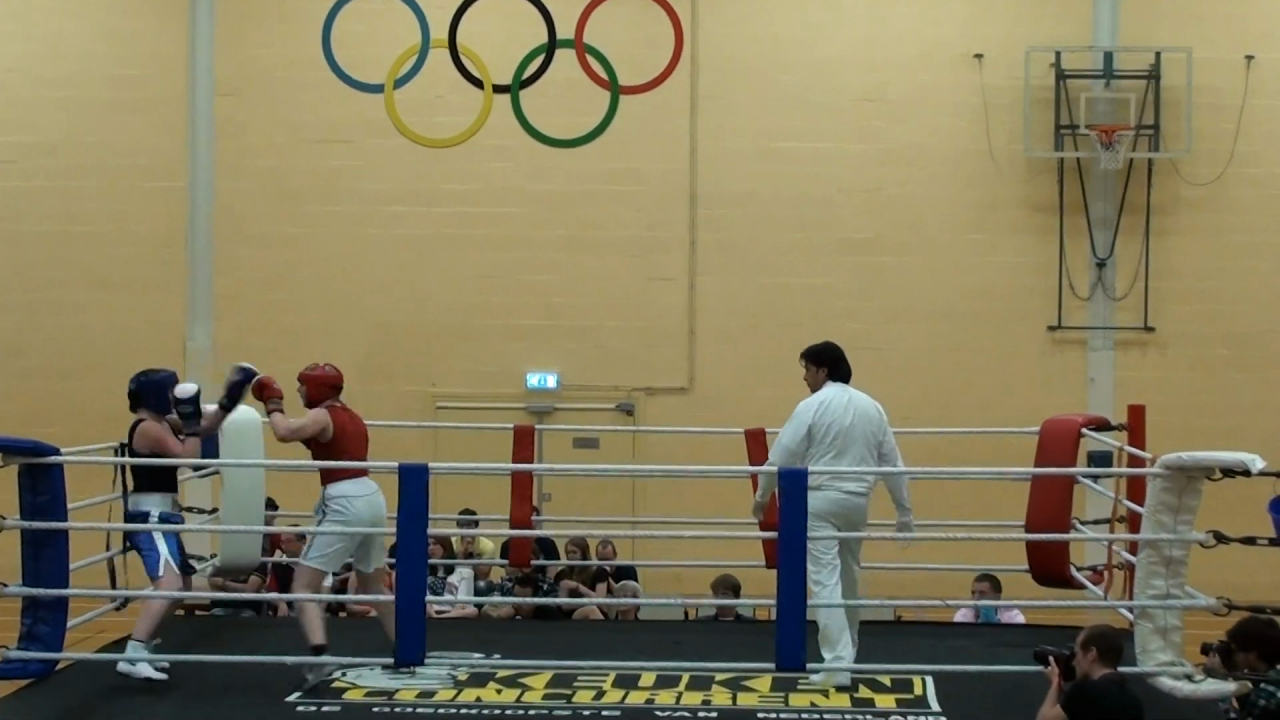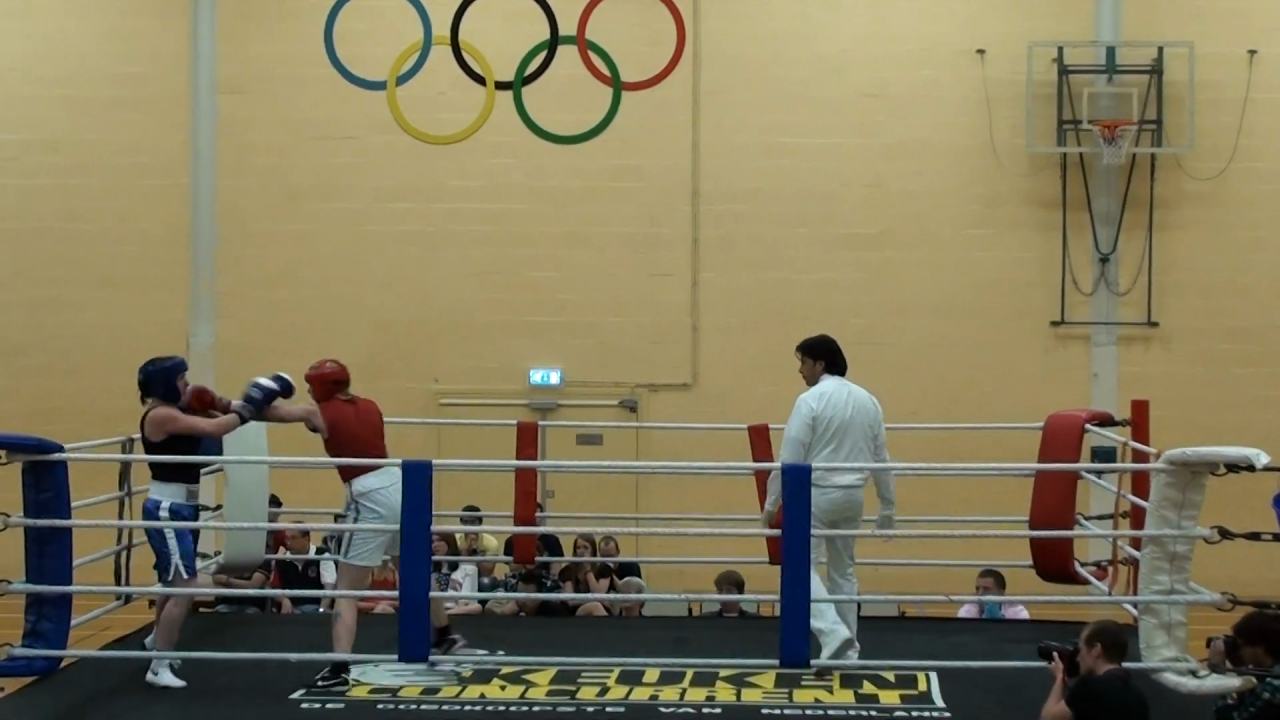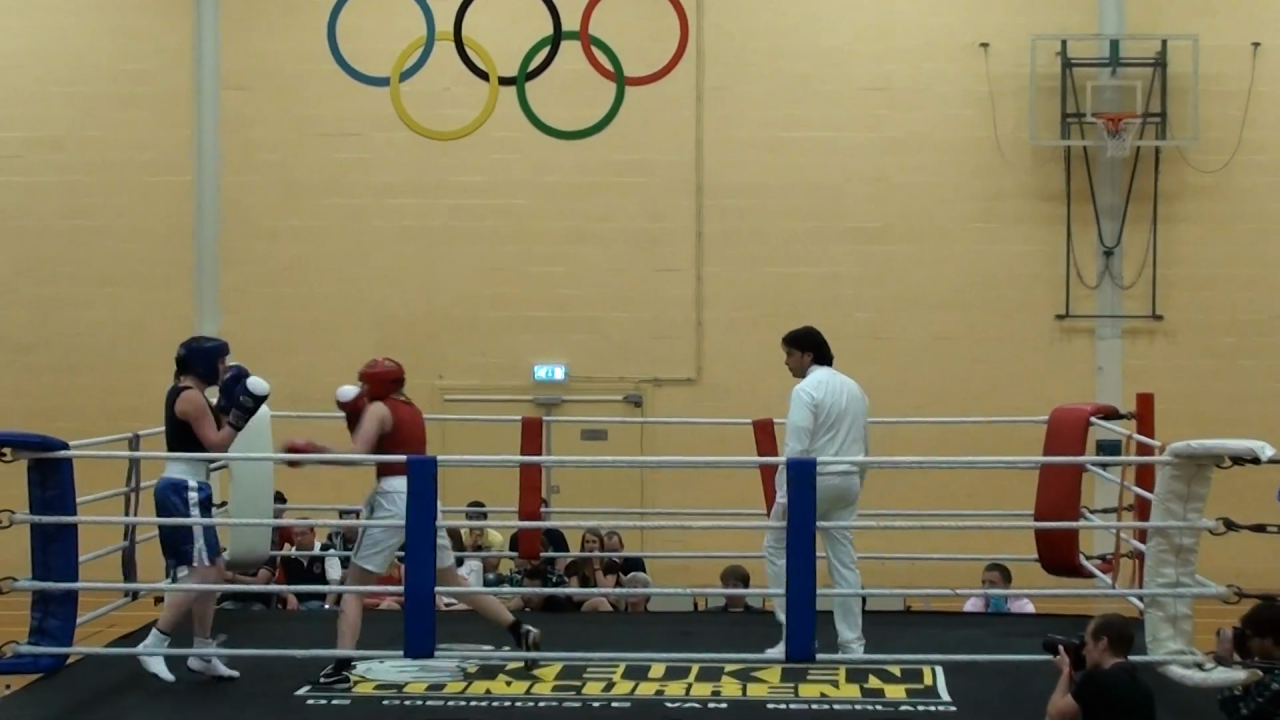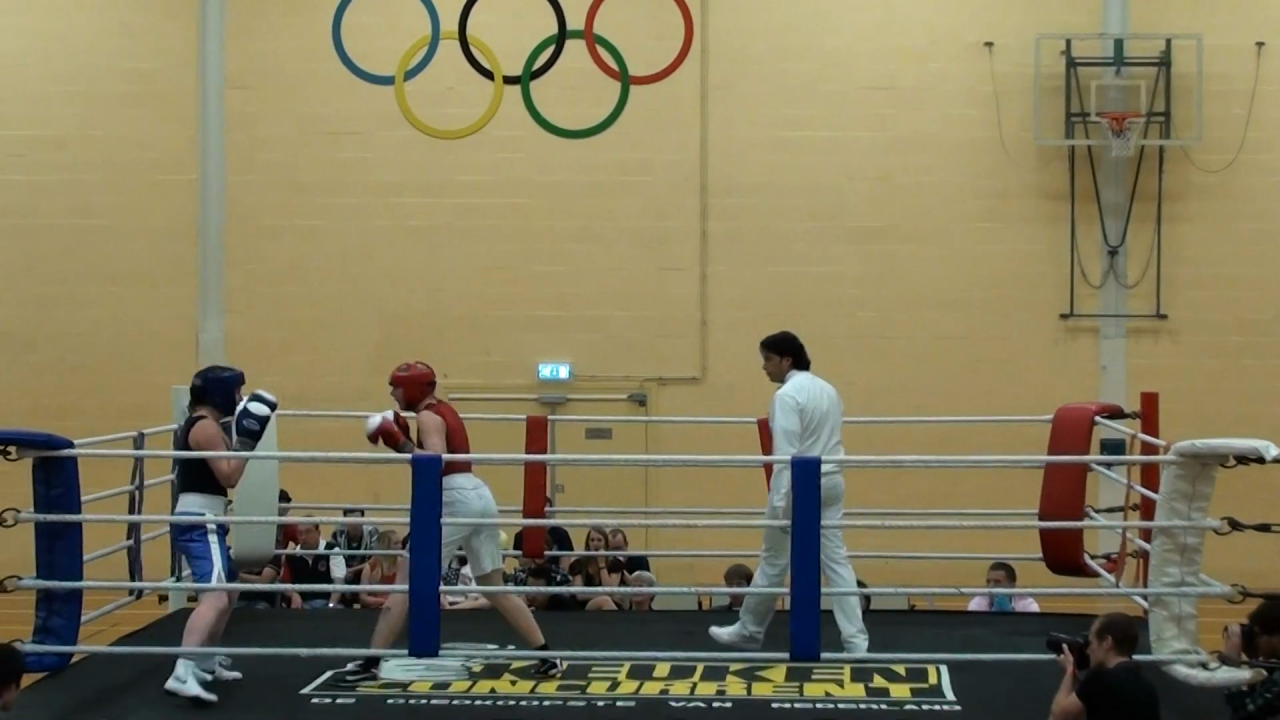
dt=0.2s
person 1, frame 1
left shoulder: (160, 423)
right shoulder: (150, 428)
left elbow: (202, 429)
right elbow: (187, 457)
left wrist: (229, 400)
right wrist: (192, 423)
left hip: (161, 516)
right hip: (150, 519)
left knee: (182, 584)
right knee: (170, 585)
left ankle: (143, 649)
right ankle: (133, 656)
person 1, frame 2
left shoulder: (177, 414)
right shoulder: (160, 416)
left elbow: (213, 422)
right elbow: (214, 428)
right wrist: (251, 407)
left hip: (182, 509)
right hip: (167, 510)
left knee: (177, 584)
right knee: (183, 587)
left ankle: (157, 640)
right ankle: (158, 666)
person 1, frame 3
left shoulder: (187, 395)
right shoulder: (190, 398)
left elbow: (211, 430)
right elbow: (217, 445)
left wrist: (229, 400)
right wrist: (241, 413)
left hip: (183, 489)
right hip: (185, 490)
left knee: (214, 572)
right knee: (202, 574)
left ankle: (203, 654)
right ankle: (153, 645)
person 1, frame 4
left shoulder: (195, 424)
right shoulder: (206, 427)
left elbow: (221, 467)
right elbow: (229, 478)
left wrist: (243, 434)
right wrist: (248, 439)
left hip: (198, 521)
right hip: (199, 522)
left knee: (222, 594)
right knee: (216, 598)
left ankle: (208, 663)
right ankle: (183, 674)
person 2, frame 1
left shoulder: (811, 407)
right shoulder: (872, 407)
left elbow: (781, 459)
right elbow: (892, 464)
left wrist: (761, 496)
right wrist: (904, 512)
left hip: (819, 500)
right hip: (856, 501)
left knee: (826, 581)
right knee: (848, 577)
left ankle: (837, 666)
right ankle: (845, 655)
person 2, frame 2
left shoulder: (810, 400)
right shoulder: (868, 401)
left elbow: (790, 458)
right elbow: (881, 459)
left wrist: (772, 502)
right wrist: (887, 508)
left hip: (815, 495)
right hip: (852, 496)
right knee: (843, 571)
left ankle: (834, 636)
right ankle: (847, 648)
person 2, frame 3
left shoulder: (806, 389)
right shoulder: (854, 389)
left elbow: (797, 449)
right elbow: (862, 446)
left wrist: (783, 496)
right wrist: (857, 484)
left hip: (812, 482)
right hip: (847, 482)
left knee: (779, 551)
right knee: (845, 562)
right ankle: (852, 645)
person 2, frame 4
left shoulder: (788, 394)
right shoulder: (828, 391)
left elbow: (787, 453)
left wrist: (779, 501)
right hip: (831, 483)
left knee: (774, 561)
right knee: (836, 560)
left ankle: (749, 631)
right ankle: (855, 641)
person 3, frame 1
left shoulder: (321, 416)
right shoulder: (354, 419)
left elbow: (282, 432)
left wrist: (273, 403)
right wrist: (312, 440)
left hip: (343, 507)
right hip: (371, 500)
left knee: (303, 588)
right knee: (373, 589)
left ankle: (319, 656)
person 3, frame 2
left shoulder: (316, 411)
right shoulder: (369, 407)
left elbow: (266, 413)
left hip: (370, 500)
right hip: (397, 489)
left knee: (345, 590)
left ankle: (339, 669)
right ankle: (445, 636)
person 3, frame 3
left shoulder: (378, 410)
right shoulder: (412, 412)
left elbow: (357, 454)
left wrist: (311, 449)
right wrist: (357, 418)
left hip: (393, 502)
left knee: (354, 587)
right knee: (452, 583)
left ankle: (341, 667)
right ankle: (521, 631)
person 3, frame 4
left shoulder: (427, 416)
right shoulder: (445, 412)
left wrist: (398, 442)
right wrist: (399, 441)
left hip: (451, 502)
right hip: (479, 499)
left knee: (404, 586)
right knee: (497, 591)
left ankle: (370, 663)
right ankle: (547, 657)
